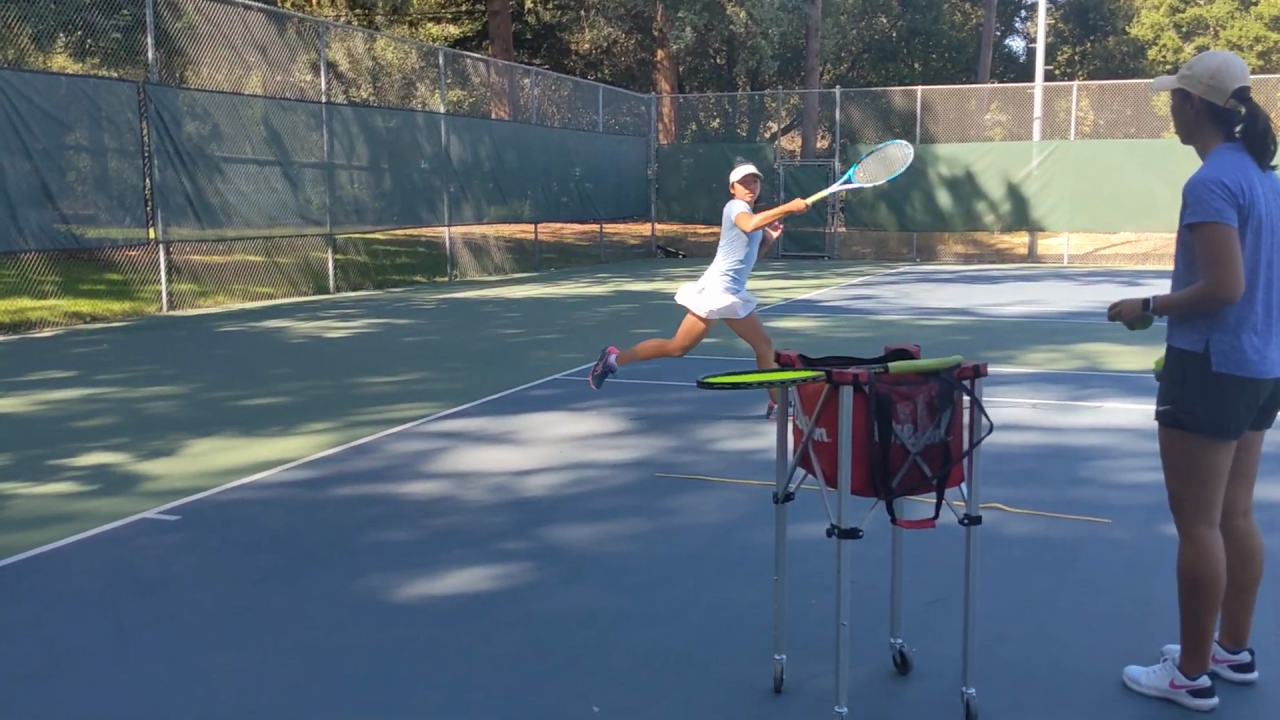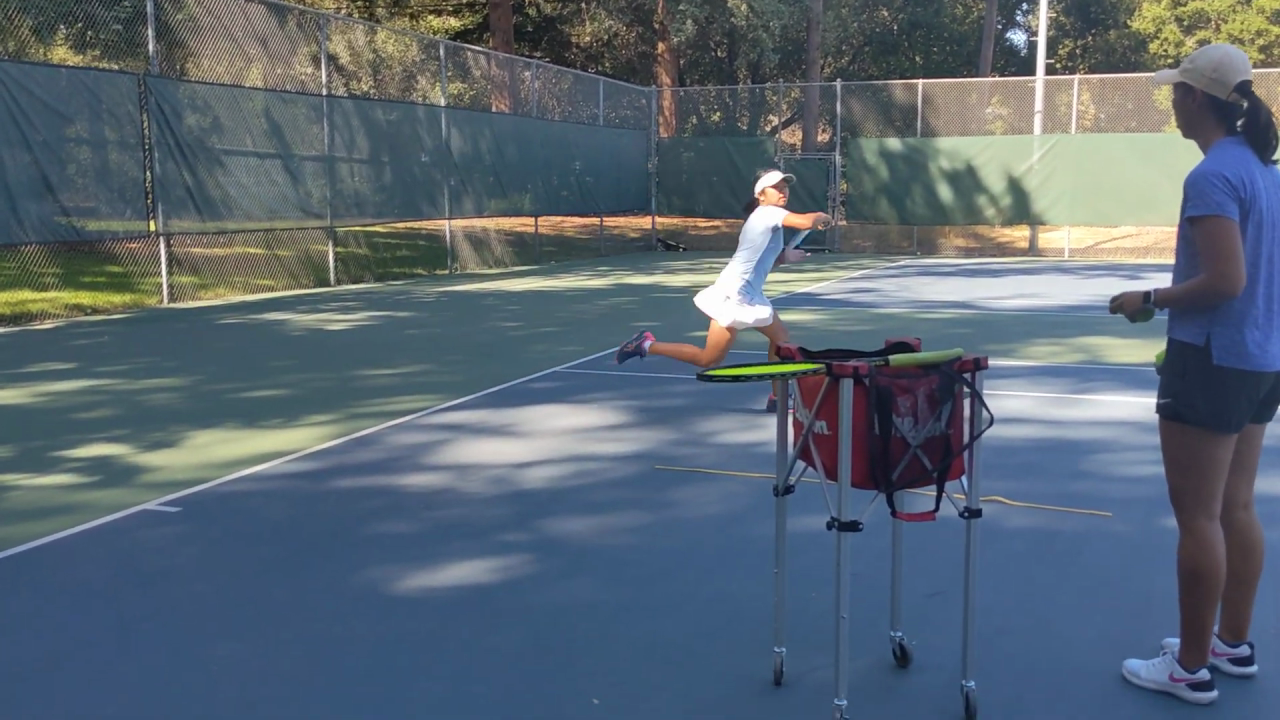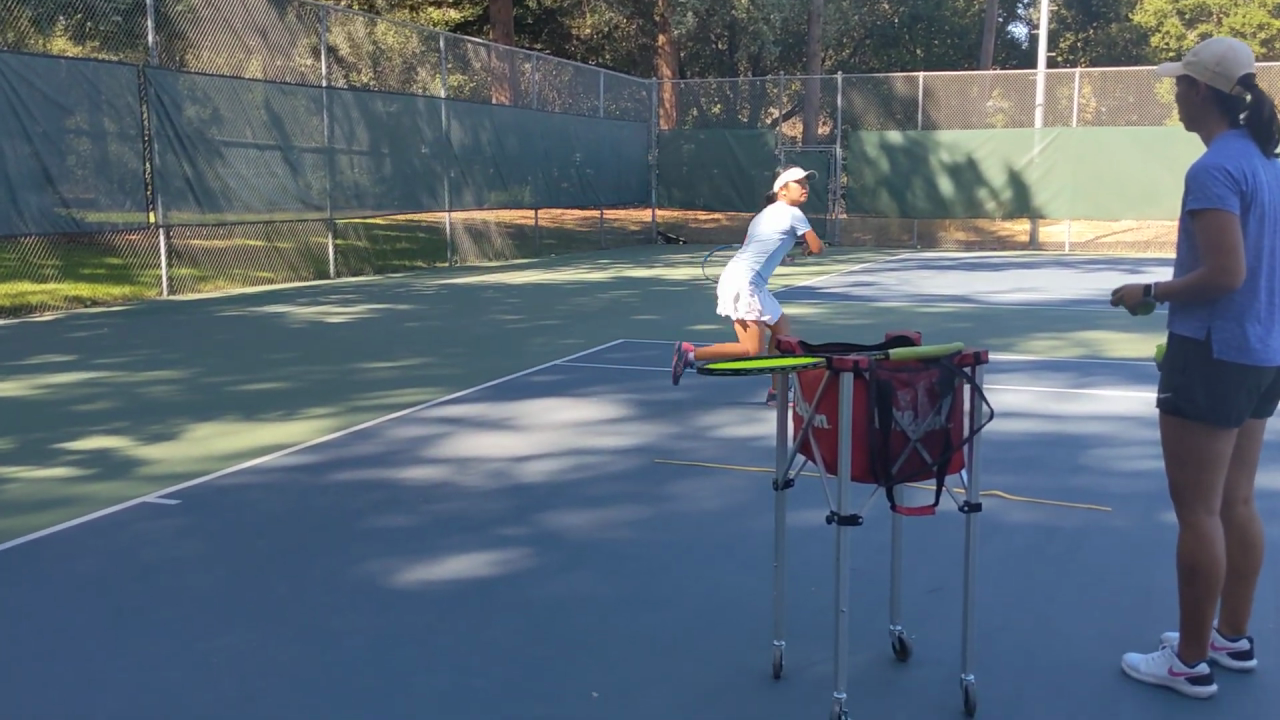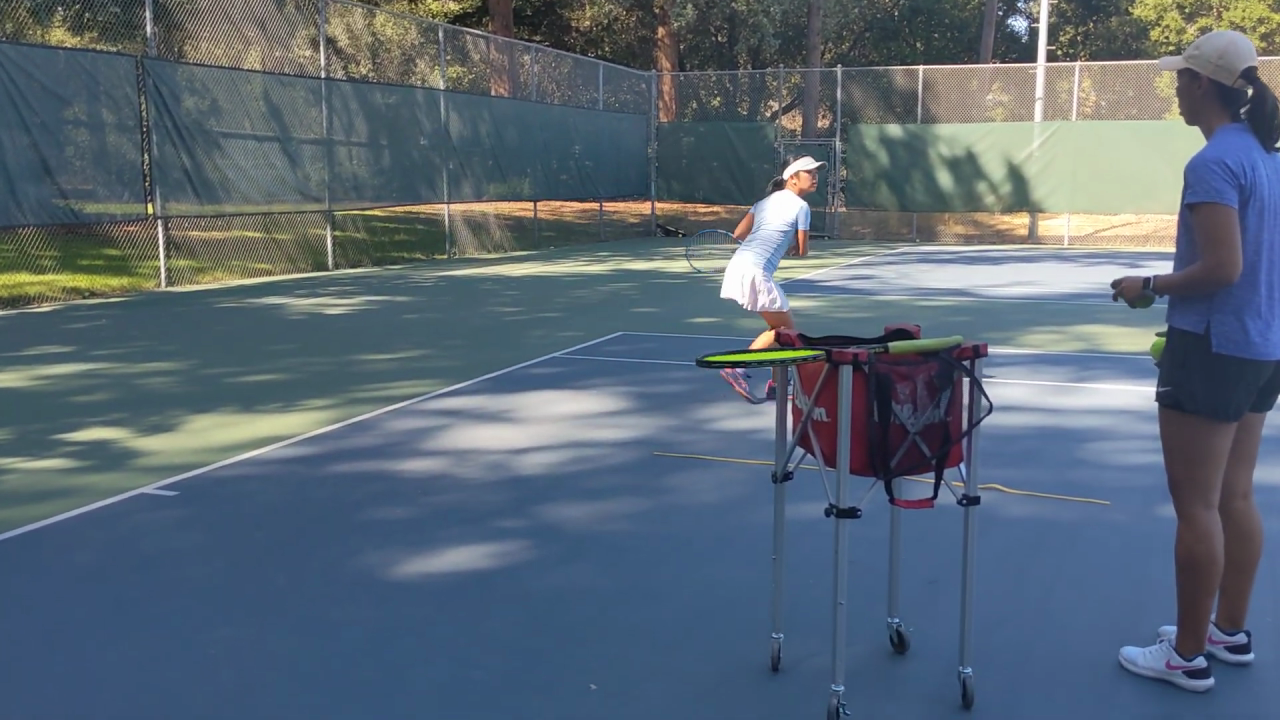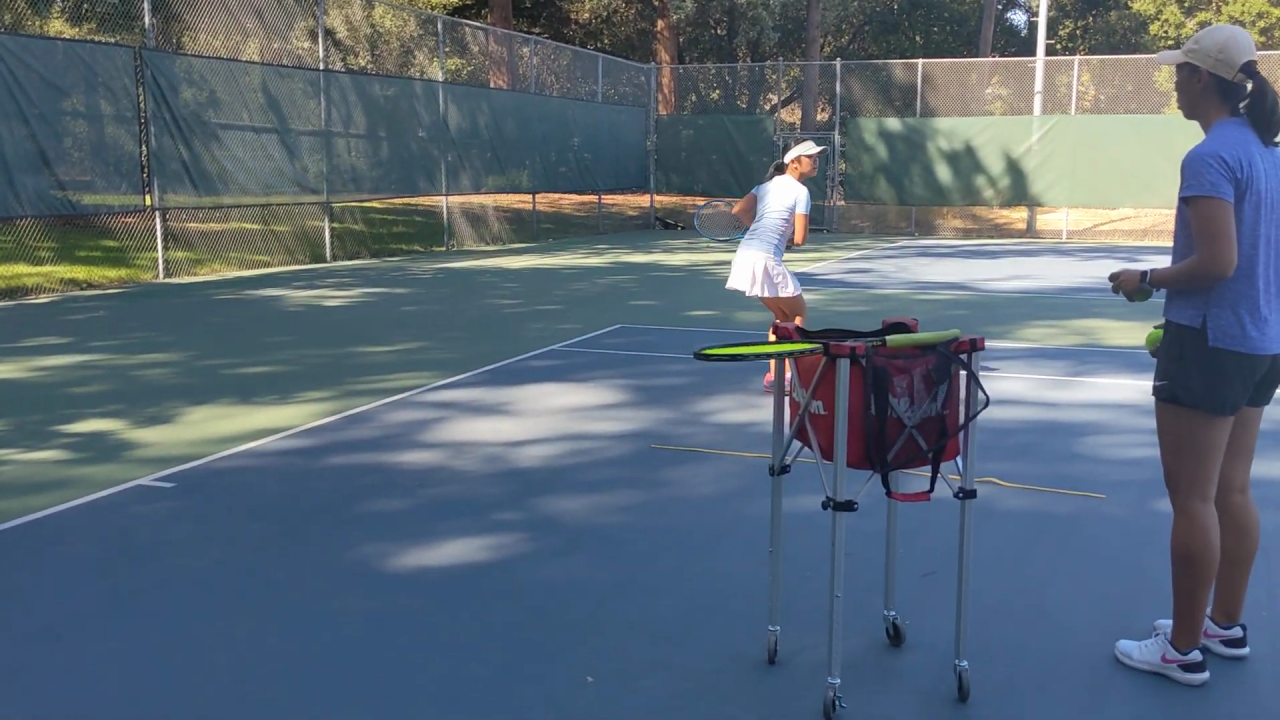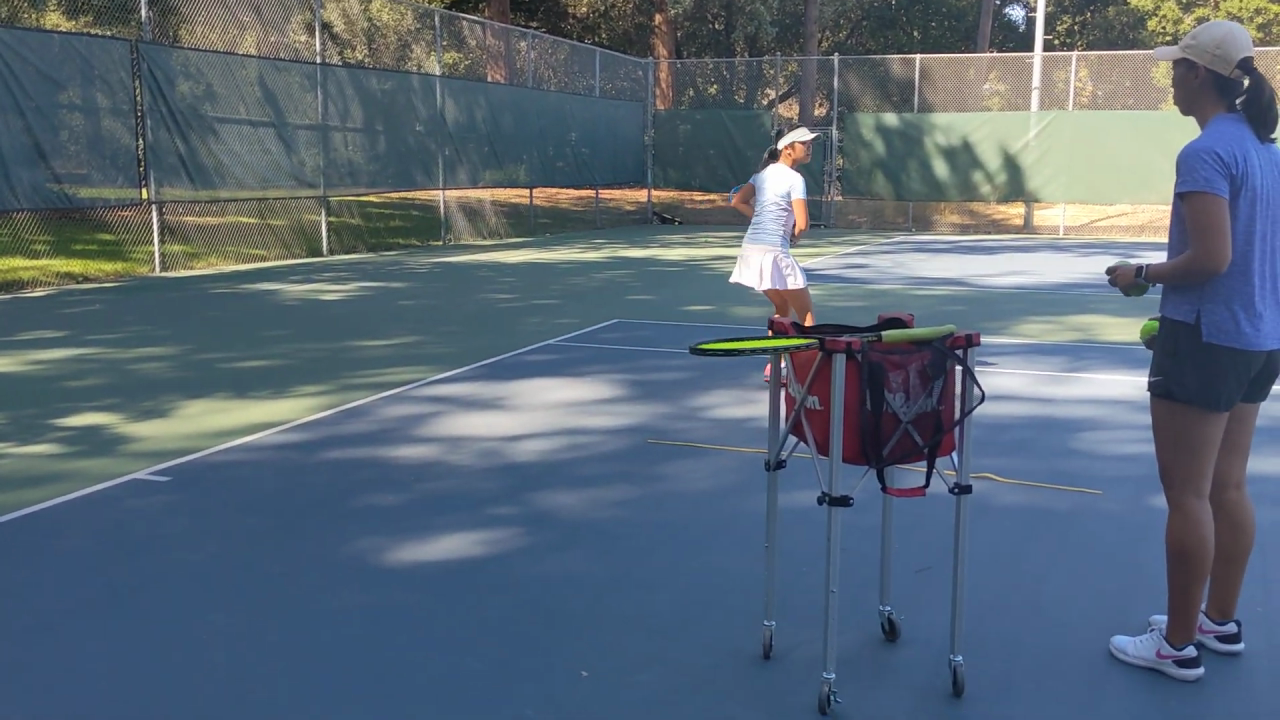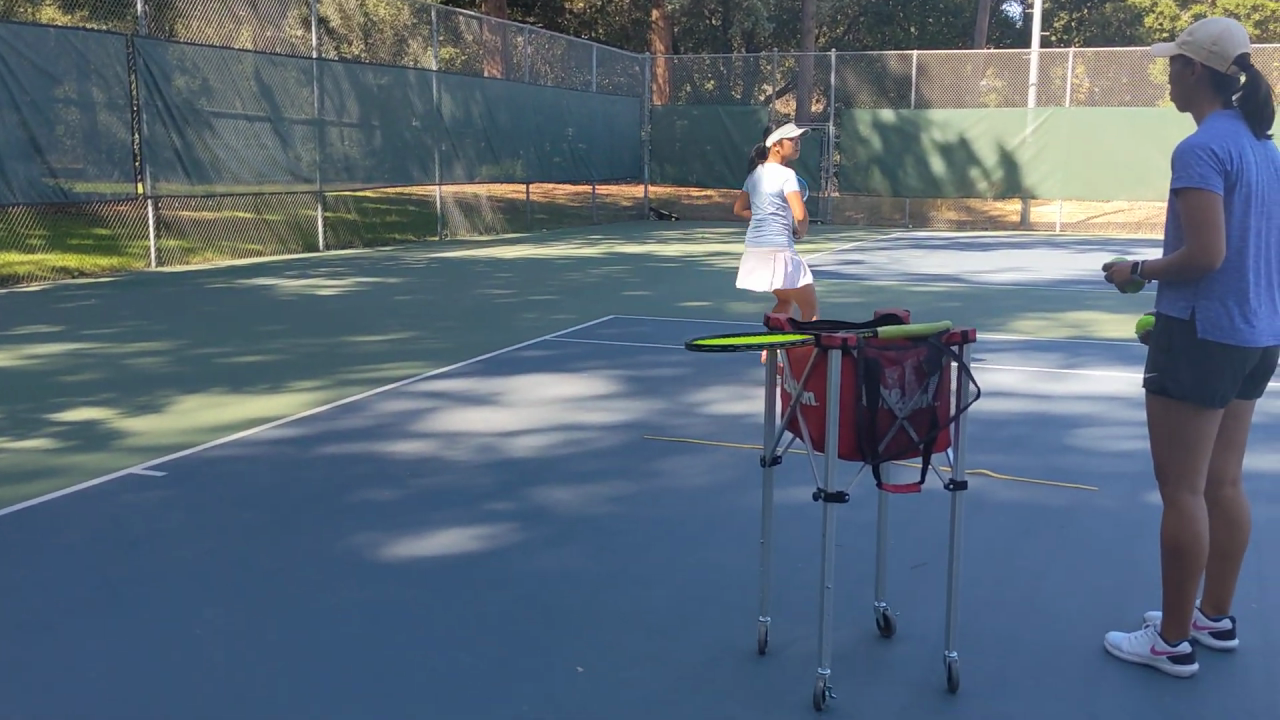
dt=0.1s
person 1, frame 1
left shoulder: (1210, 182)
left elbow: (1223, 287)
left wrist: (1148, 307)
left hip: (1213, 368)
left knee: (1198, 525)
left ankle: (1192, 674)
person 1, frame 2
left shoulder: (1212, 175)
left elbow: (1224, 280)
left wrist: (1149, 300)
left hip: (1213, 361)
left knee: (1198, 517)
left ankle: (1192, 667)
person 1, frame 3
left shoulder: (1213, 169)
left elbow: (1223, 274)
left wrist: (1149, 293)
left hip: (1214, 357)
left knee: (1198, 511)
left ankle: (1191, 662)
person 1, frame 4
left shoulder: (1213, 163)
left elbow: (1220, 268)
left wrist: (1148, 286)
left hip: (1213, 351)
left knee: (1196, 505)
left ankle: (1188, 655)
person 1, frame 5
left shoulder: (1210, 157)
left elbow: (1215, 262)
left wrist: (1145, 280)
left hip: (1210, 344)
left knee: (1193, 500)
left ankle: (1184, 650)
right ankle: (1226, 625)
person 1, frame 6
left shoulder: (1205, 153)
left elbow: (1209, 258)
left wrist: (1140, 274)
left hip: (1205, 340)
left knee: (1187, 495)
left ankle: (1179, 644)
right ankle: (1221, 620)
person 1, frame 7
left shoulder: (1201, 149)
left elbow: (1206, 254)
left wrist: (1137, 270)
left hip: (1200, 336)
left knee: (1183, 492)
right knee: (1224, 484)
left ankle: (1174, 641)
right ankle: (1216, 617)
person 2, frame 1
left shoulder: (746, 211)
right shoulder: (735, 207)
left elbow: (754, 246)
right elbow: (750, 225)
left wrist: (768, 236)
right wrist: (787, 208)
left hip: (733, 291)
right hip: (718, 288)
left knee: (763, 342)
right knee: (678, 348)
left ankle: (777, 400)
right ankle: (613, 359)
person 2, frame 2
left shoulder: (767, 217)
right shoulder: (770, 213)
right elbow: (807, 221)
left wrist: (788, 256)
right wrist: (822, 216)
left hip: (748, 294)
right hip: (735, 293)
left knee: (781, 338)
right knee: (709, 359)
left ankle: (778, 396)
right ankle: (647, 345)
person 2, frame 3
left shoulder: (764, 215)
right shoulder: (793, 214)
right elbow: (816, 247)
left wrist: (777, 255)
right wrist: (807, 250)
left hip: (749, 284)
right hip: (743, 284)
left knee: (782, 329)
right knee: (754, 349)
left ankle: (776, 392)
right ankle: (691, 354)
person 2, frame 4
left shoulder: (765, 200)
right shoulder: (800, 206)
left elbow: (739, 234)
right elbow: (801, 250)
right wrist: (790, 248)
left hip: (739, 266)
right hip: (754, 272)
left knee: (782, 326)
right knee: (787, 329)
left ankle: (775, 384)
right ankle: (737, 368)
person 2, frame 5
left shoulder: (767, 184)
right shoulder: (800, 192)
left elbow: (739, 211)
right elbow: (799, 238)
left hip: (746, 254)
right hip: (764, 259)
left knee: (785, 316)
right knee: (800, 314)
left ankle: (774, 376)
right ankle: (790, 375)
person 2, frame 6
left shoulder: (763, 173)
right shoulder: (795, 179)
left elbow: (738, 202)
right elbow: (801, 225)
left wrist: (763, 222)
right wrist: (793, 236)
left hip: (752, 248)
right hip: (772, 252)
left knee: (784, 309)
right knee: (805, 309)
person 2, frame 7
left shoulder: (755, 174)
right shoulder: (786, 174)
left elbow: (739, 210)
right elbow: (801, 214)
right wrist: (801, 228)
left hip: (755, 249)
right hip: (778, 251)
left knee: (787, 301)
right knee: (809, 306)
